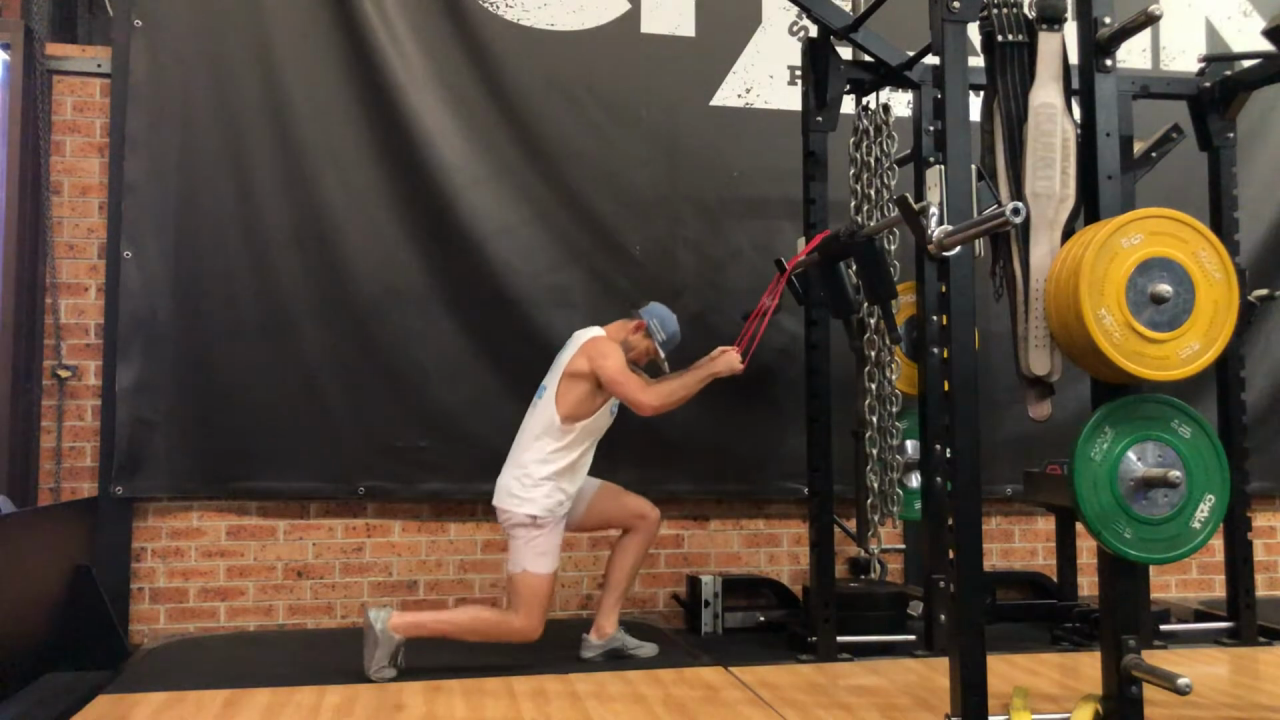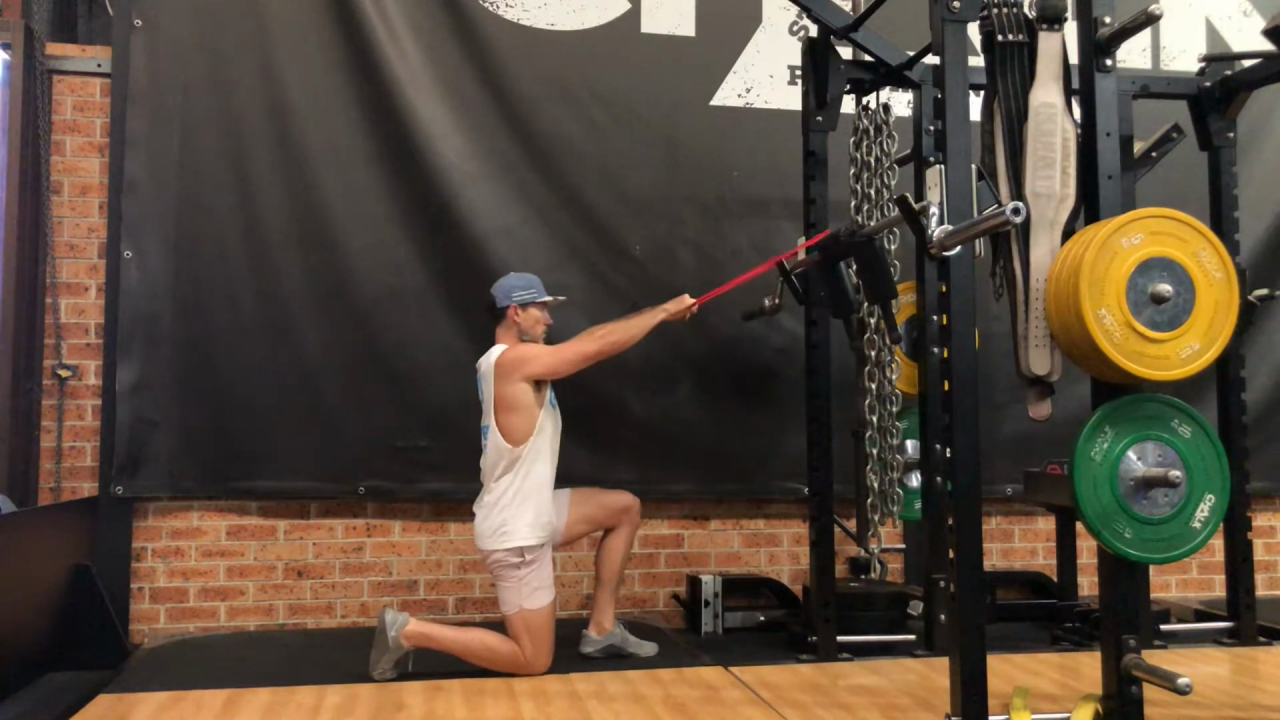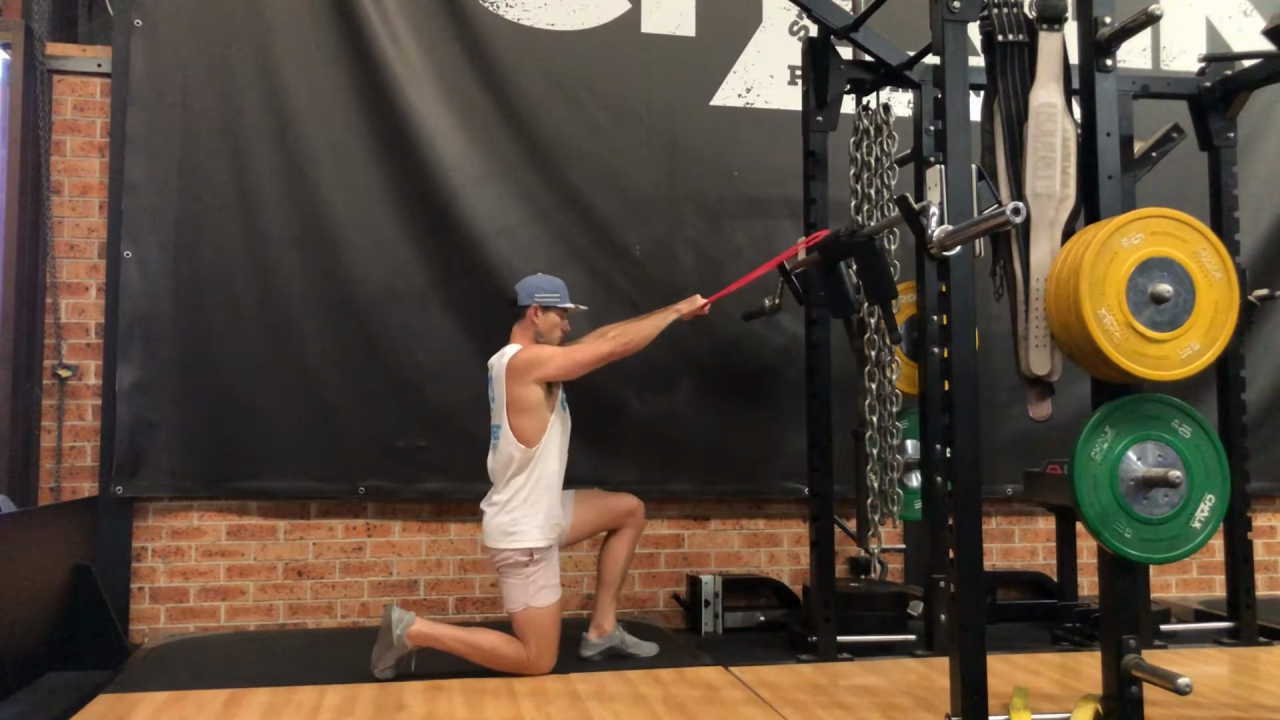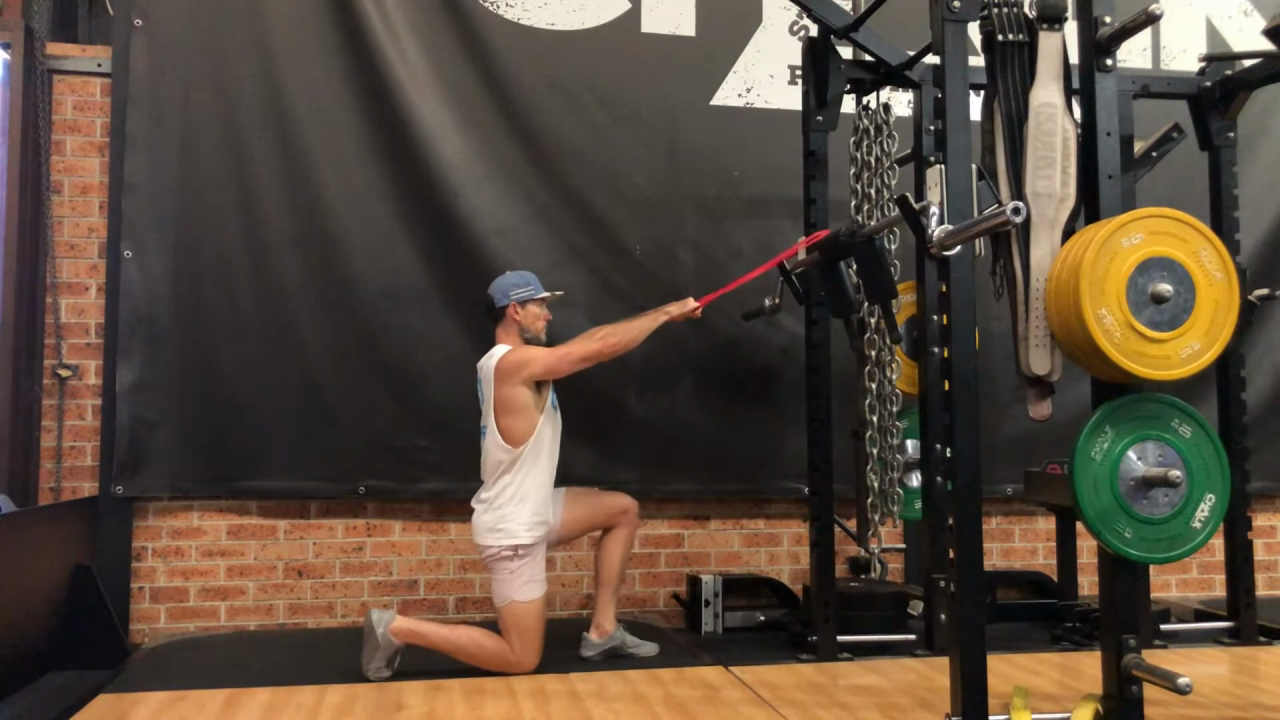
dt=1s
person 1, frame 1
left shoulder: (598, 345)
right shoulder: (600, 347)
left elbow: (645, 391)
right elbow: (647, 402)
left wrist: (702, 366)
right wrist: (713, 372)
left hip: (558, 484)
right hip: (532, 496)
left knee: (646, 518)
right knee: (525, 623)
left ankle: (603, 632)
right ankle: (394, 625)
person 1, frame 2
left shoulder: (512, 361)
right shoulder: (514, 360)
left elbow: (589, 338)
right elbow: (601, 345)
left wrist: (659, 315)
right wrist: (664, 310)
left hip: (528, 515)
right hip: (515, 533)
left knee: (625, 508)
right knee: (533, 662)
left ankle: (602, 630)
right ankle: (406, 631)
person 1, frame 3
left shoulder: (520, 360)
right shoulder: (527, 362)
left elbow: (600, 336)
right elbow: (615, 346)
left wrist: (672, 310)
right wrist: (678, 311)
left hip: (537, 514)
right hip: (523, 534)
left knee: (630, 511)
right knee: (537, 662)
left ankle: (602, 631)
right ankle: (412, 631)
person 1, frame 4
left shoulder: (511, 361)
right shoulder: (515, 363)
left elbow: (588, 339)
right elbow: (602, 347)
left wrist: (660, 316)
right wrist: (667, 313)
left hip: (531, 512)
right hip: (512, 530)
left knee: (623, 510)
right knee: (521, 660)
left ankle: (602, 631)
right ankle: (396, 628)
